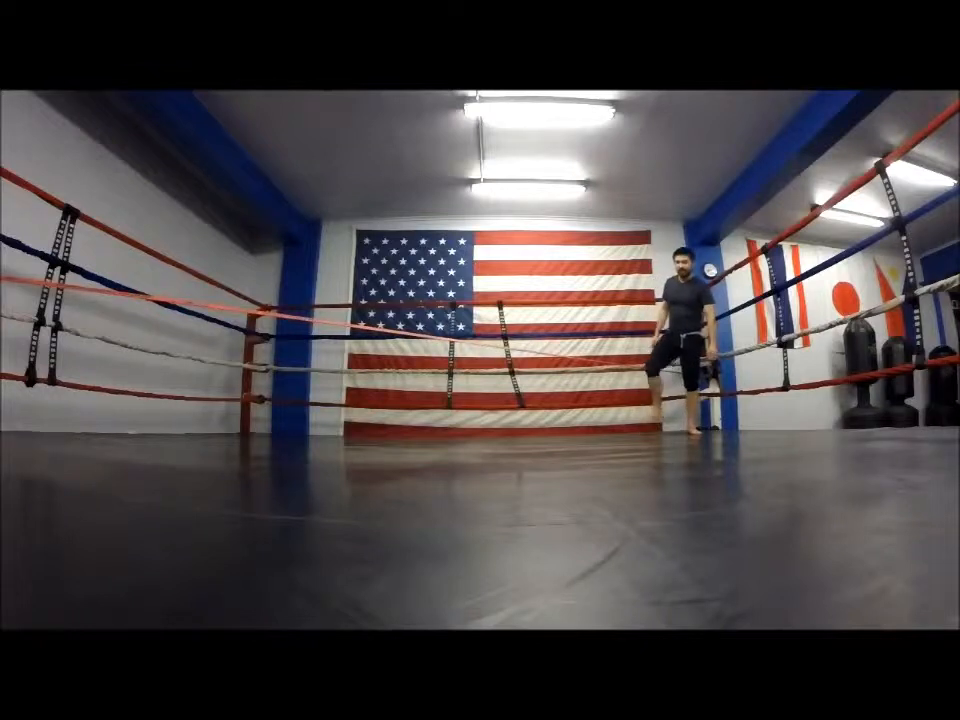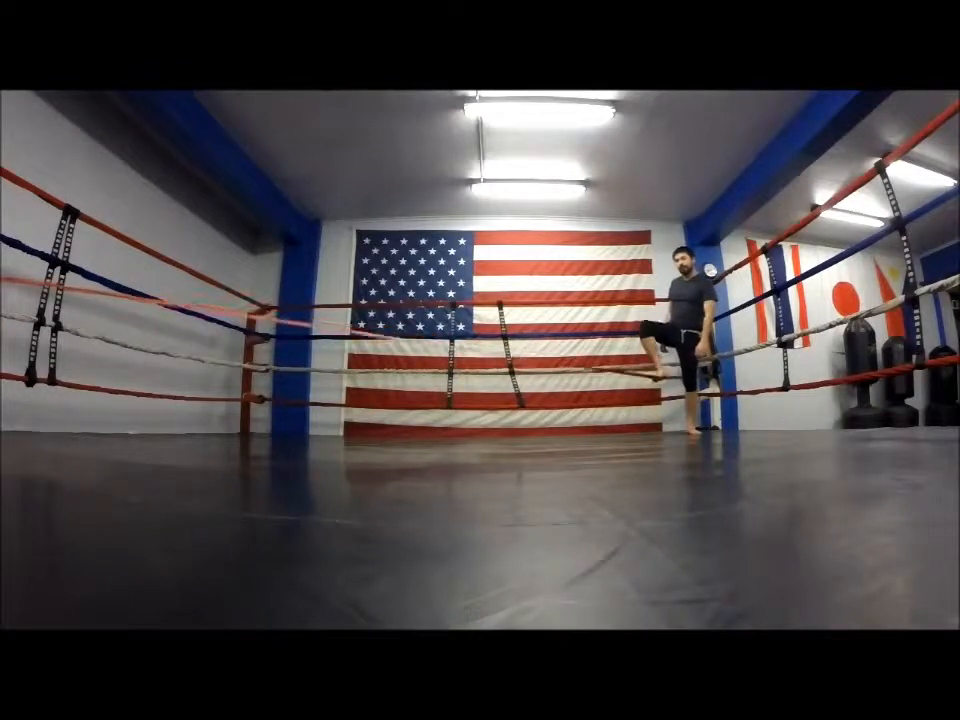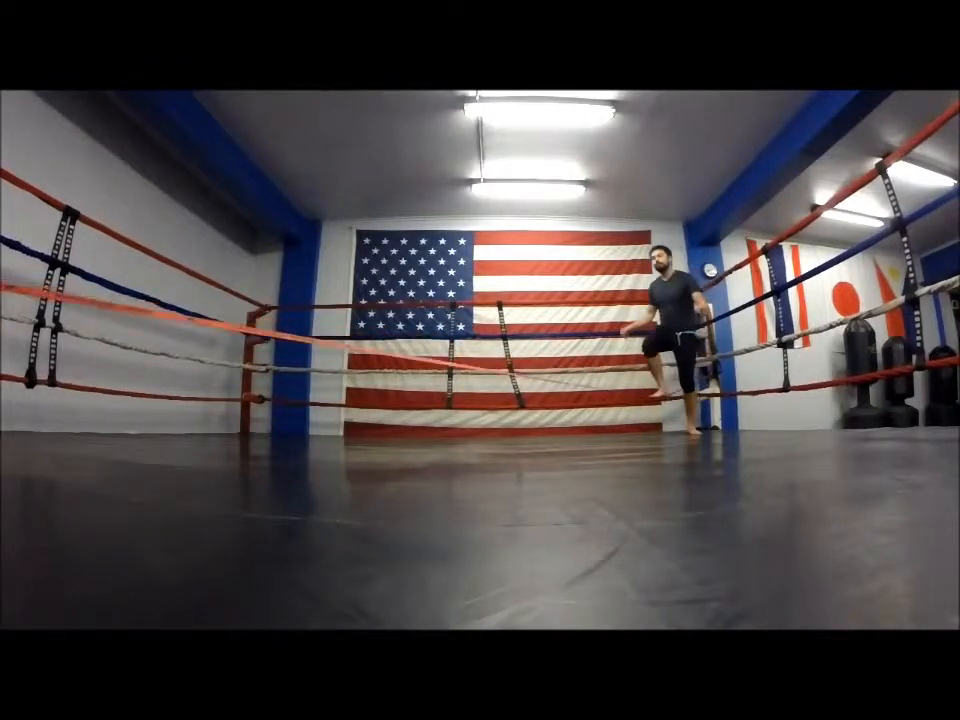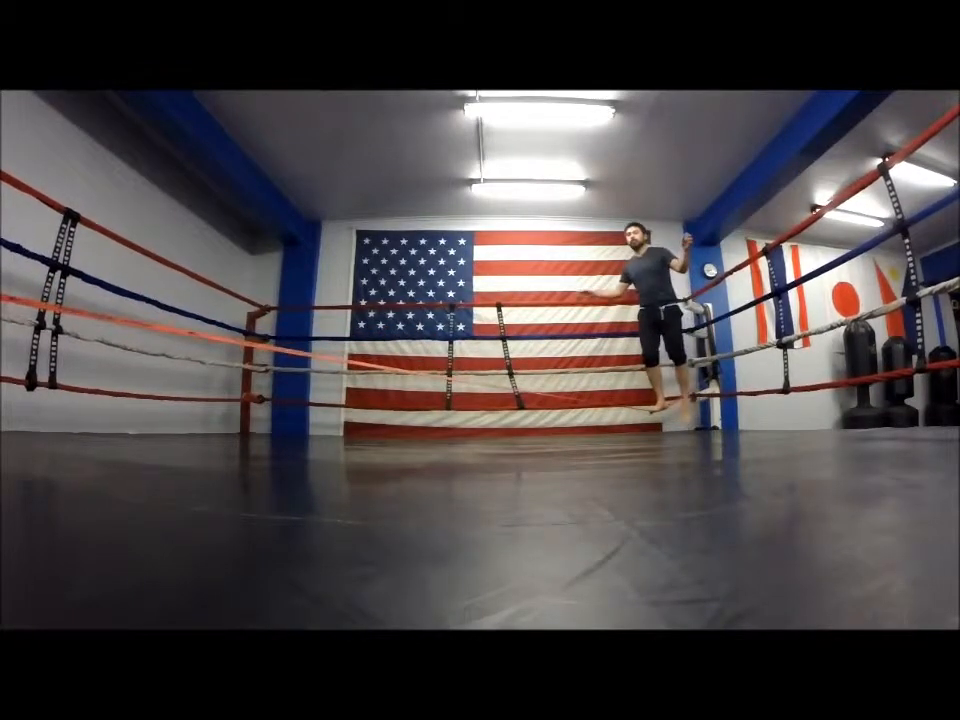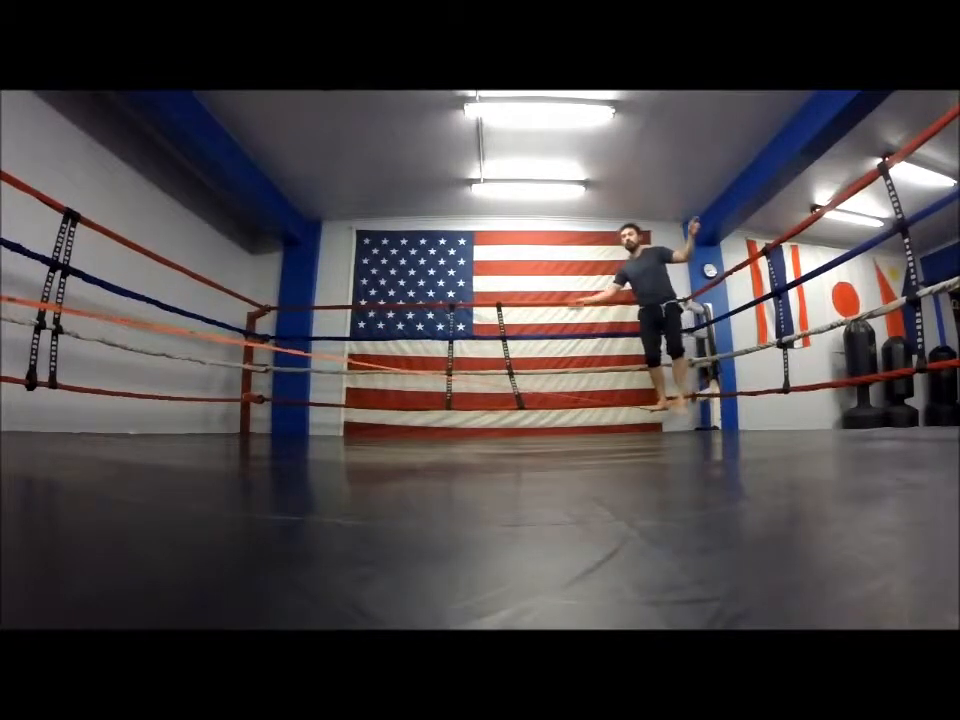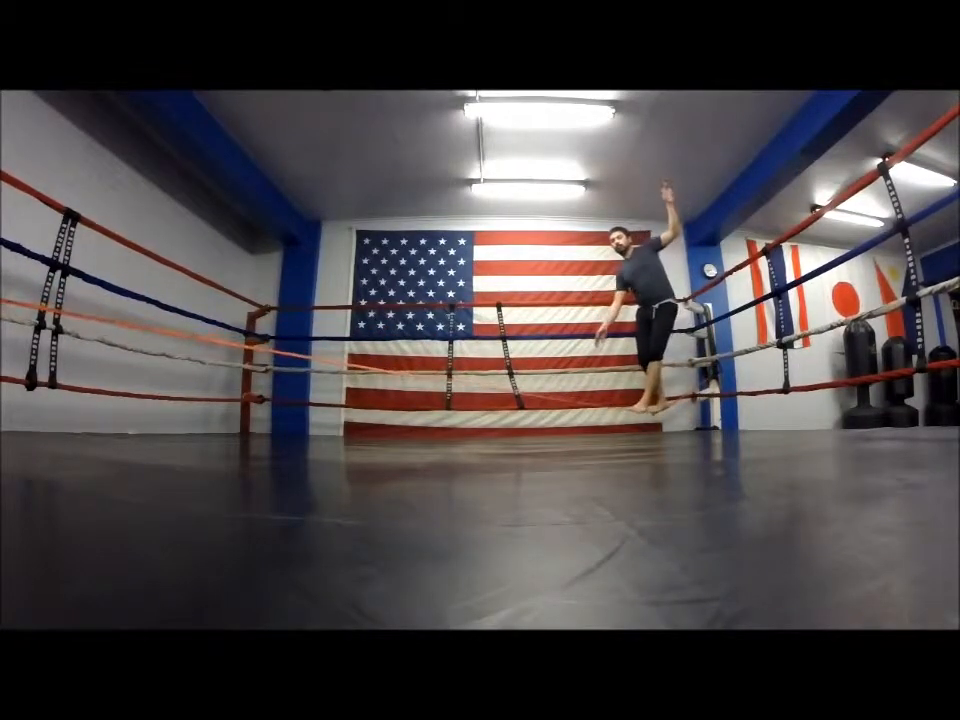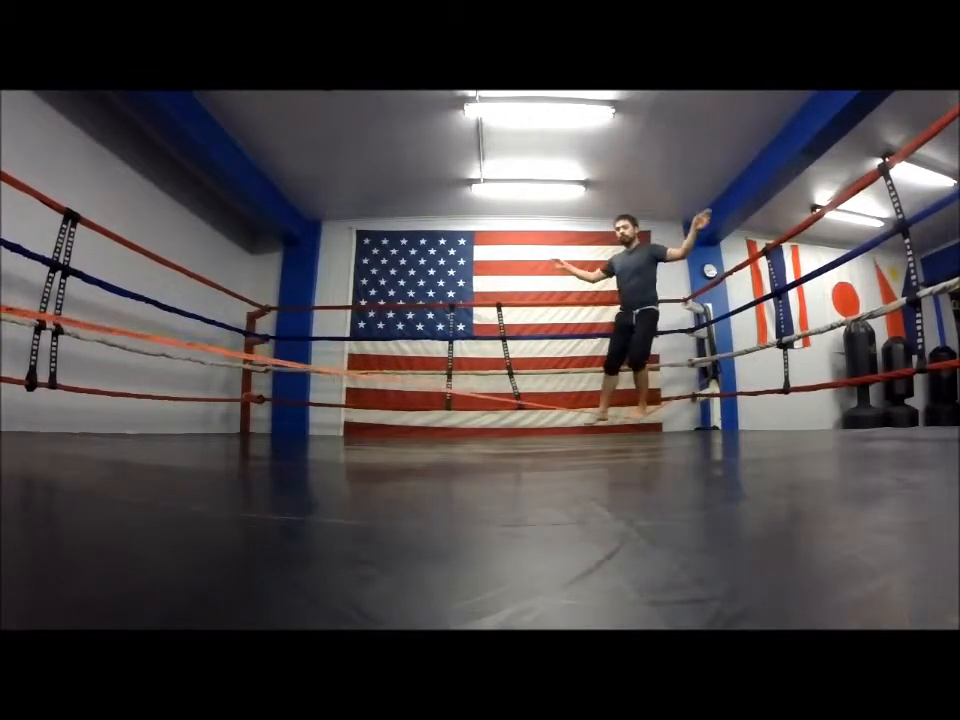
dt=0.7s
person 1, frame 1
left shoulder: (701, 287)
right shoulder: (670, 283)
left elbow: (710, 316)
left wrist: (712, 344)
right wrist: (657, 333)
left hip: (692, 338)
right hip: (671, 335)
left knee: (691, 381)
right knee: (651, 367)
left ankle: (692, 425)
right ankle: (657, 409)
person 1, frame 2
left shoulder: (704, 283)
right shoulder: (675, 283)
left elbow: (709, 313)
left wrist: (704, 340)
right wrist: (664, 336)
left hip: (691, 335)
right hip: (673, 330)
left knee: (690, 381)
right knee: (645, 327)
left ankle: (691, 425)
right ankle: (659, 368)
person 1, frame 3
left shoulder: (685, 279)
right shoulder: (654, 287)
left elbow: (700, 301)
right elbow: (650, 314)
left wrist: (704, 309)
right wrist: (633, 327)
left hip: (686, 334)
right hip: (665, 331)
left knee: (686, 380)
right knee: (649, 345)
left ankle: (691, 425)
right ankle: (662, 387)
person 1, frame 4
left shoulder: (660, 253)
right shoulder: (630, 266)
left elbow: (681, 268)
right elbow: (618, 290)
left wrist: (686, 251)
right wrist: (594, 293)
left hip: (668, 309)
right hip: (647, 313)
left knee: (677, 354)
right knee: (649, 356)
left ankle: (685, 400)
right ankle: (660, 399)
person 1, frame 5
left shoulder: (656, 252)
right shoulder: (626, 268)
left elbow: (684, 256)
right elbow: (610, 292)
left wrist: (691, 236)
right wrist: (586, 300)
left hip: (668, 307)
right hip: (647, 312)
left knee: (675, 348)
right knee: (651, 356)
left ankle: (680, 397)
right ankle: (662, 399)
person 1, frame 6
left shoulder: (648, 248)
right shoulder: (623, 272)
left elbow: (674, 232)
right elbow: (617, 302)
left wrist: (669, 203)
right wrist: (606, 324)
left hip: (665, 306)
right hip: (645, 311)
left knee: (655, 352)
right knee: (644, 357)
left ankle: (645, 401)
right ankle: (661, 400)
person 1, frame 7
left shoulder: (650, 250)
right shoulder: (616, 260)
left elbow: (680, 252)
right elbow: (593, 277)
left wrist: (694, 229)
right wrist: (569, 268)
left hip: (645, 313)
right hip: (624, 315)
left knee: (637, 359)
right knee: (611, 361)
left ankle: (642, 407)
right ankle: (602, 410)
